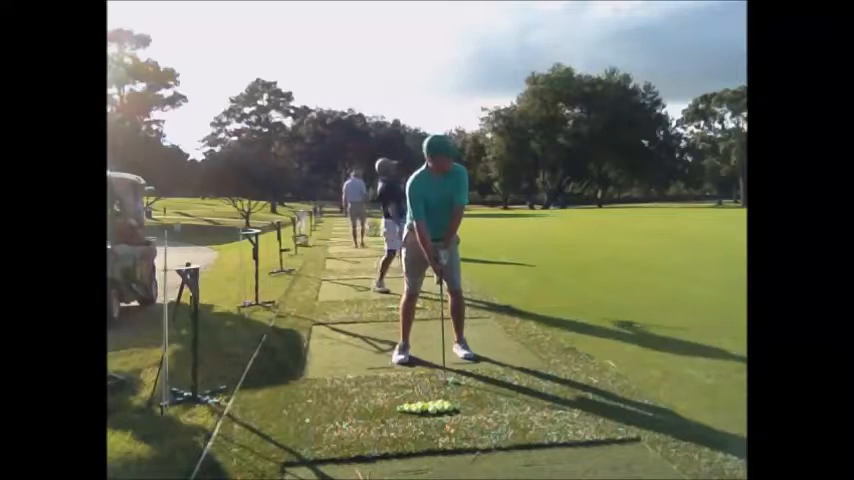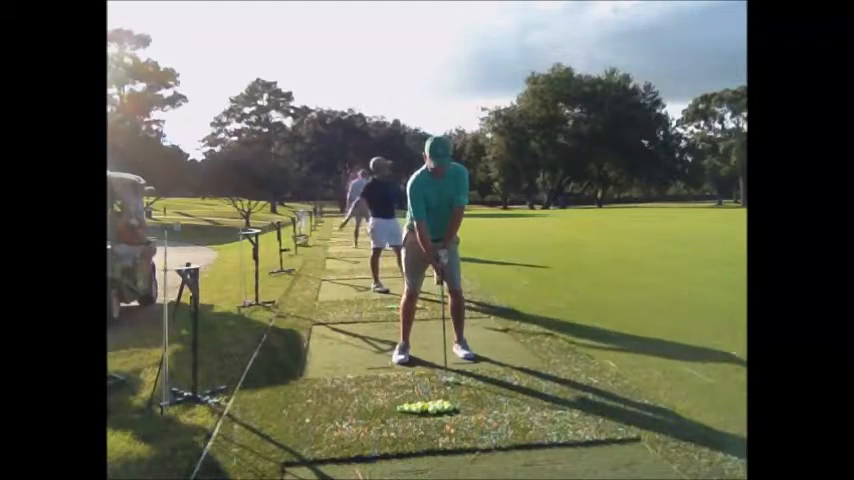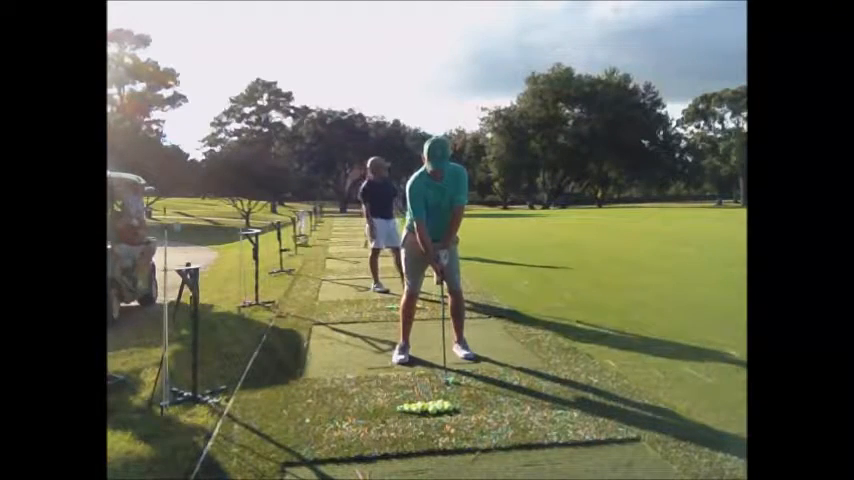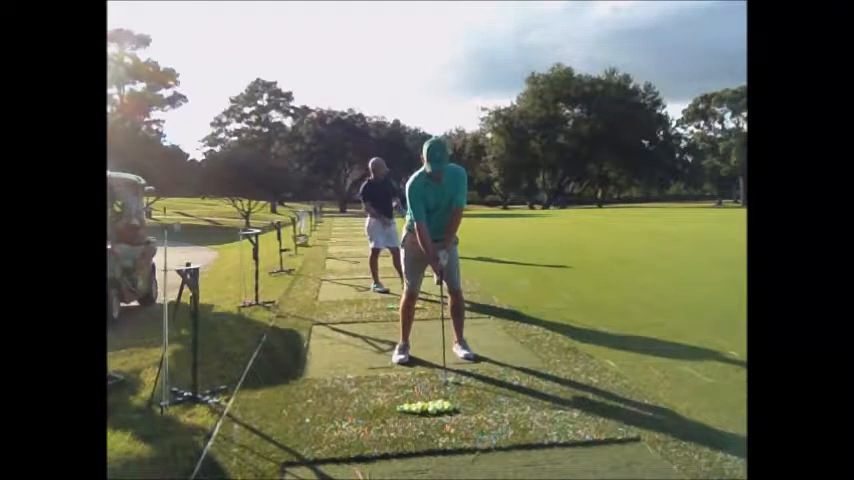
dt=0.4s
person 1, frame 1
left shoulder: (459, 173)
right shoulder: (415, 183)
left elbow: (458, 212)
right elbow: (420, 226)
left wrist: (444, 247)
right wrist: (431, 261)
left hip: (447, 239)
right hip: (417, 240)
left knee: (456, 291)
right knee: (411, 292)
left ankle: (460, 341)
right ankle: (403, 344)
person 1, frame 2
left shoulder: (460, 173)
right shoulder: (416, 183)
left elbow: (458, 212)
right elbow: (420, 225)
left wrist: (444, 247)
right wrist: (433, 260)
left hip: (447, 239)
right hip: (417, 239)
left knee: (456, 290)
right knee: (411, 292)
left ankle: (460, 341)
right ankle: (403, 344)
person 1, frame 3
left shoulder: (459, 174)
right shoulder: (415, 184)
left elbow: (458, 212)
right elbow: (420, 226)
left wrist: (444, 247)
right wrist: (432, 261)
left hip: (446, 240)
right hip: (417, 240)
left knee: (456, 291)
right knee: (411, 292)
left ankle: (459, 341)
right ankle: (403, 344)
person 1, frame 4
left shoulder: (458, 174)
right shoulder: (414, 184)
left elbow: (456, 213)
right elbow: (420, 226)
left wrist: (443, 248)
right wrist: (432, 261)
left hip: (446, 240)
right hip: (416, 240)
left knee: (455, 290)
right knee: (411, 292)
left ankle: (459, 341)
right ankle: (403, 344)
person 2, frame 1
left shoulder: (392, 183)
right shoulder: (385, 187)
left elbow: (401, 202)
right elbow: (391, 207)
right wrist: (399, 225)
left hip: (399, 221)
right hip: (392, 222)
right knee: (391, 253)
right ankle: (379, 283)
person 2, frame 2
left shoulder: (391, 183)
right shoulder: (371, 185)
left elbow: (399, 199)
right elbow: (359, 202)
right wrist: (348, 218)
left hip: (392, 220)
right hip: (378, 221)
left knee: (399, 250)
right knee: (377, 251)
right ankle: (376, 282)
person 2, frame 3
left shoulder: (387, 183)
right shoulder: (367, 187)
left elbow: (395, 200)
right elbow: (366, 209)
right wrist: (370, 226)
left hip: (390, 220)
right hip: (377, 221)
left knee: (397, 251)
right knee: (375, 251)
left ankle: (404, 280)
right ankle: (376, 283)
person 2, frame 4
left shoulder: (388, 183)
right shoulder: (367, 186)
left elbow: (395, 199)
right elbow: (367, 207)
left wrist: (396, 203)
right wrist: (382, 218)
left hip: (389, 221)
right hip: (376, 221)
left knee: (396, 251)
right knee: (375, 251)
left ankle: (403, 280)
right ankle: (376, 283)
